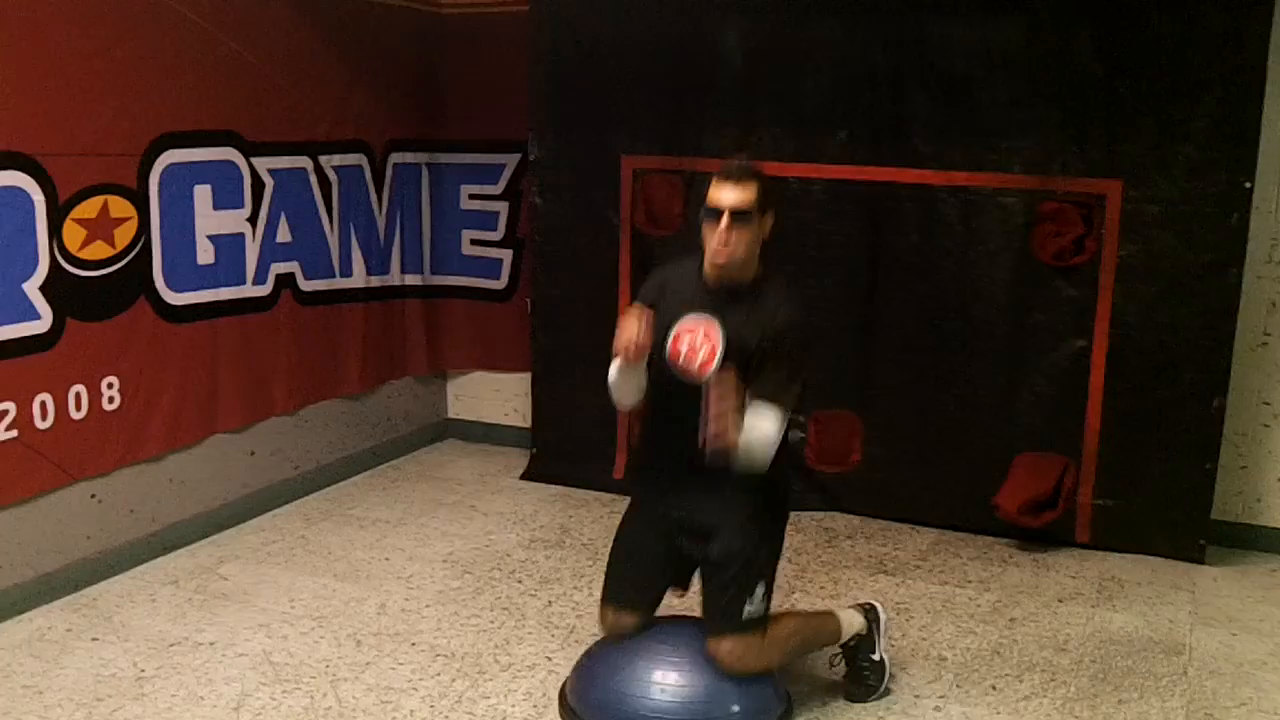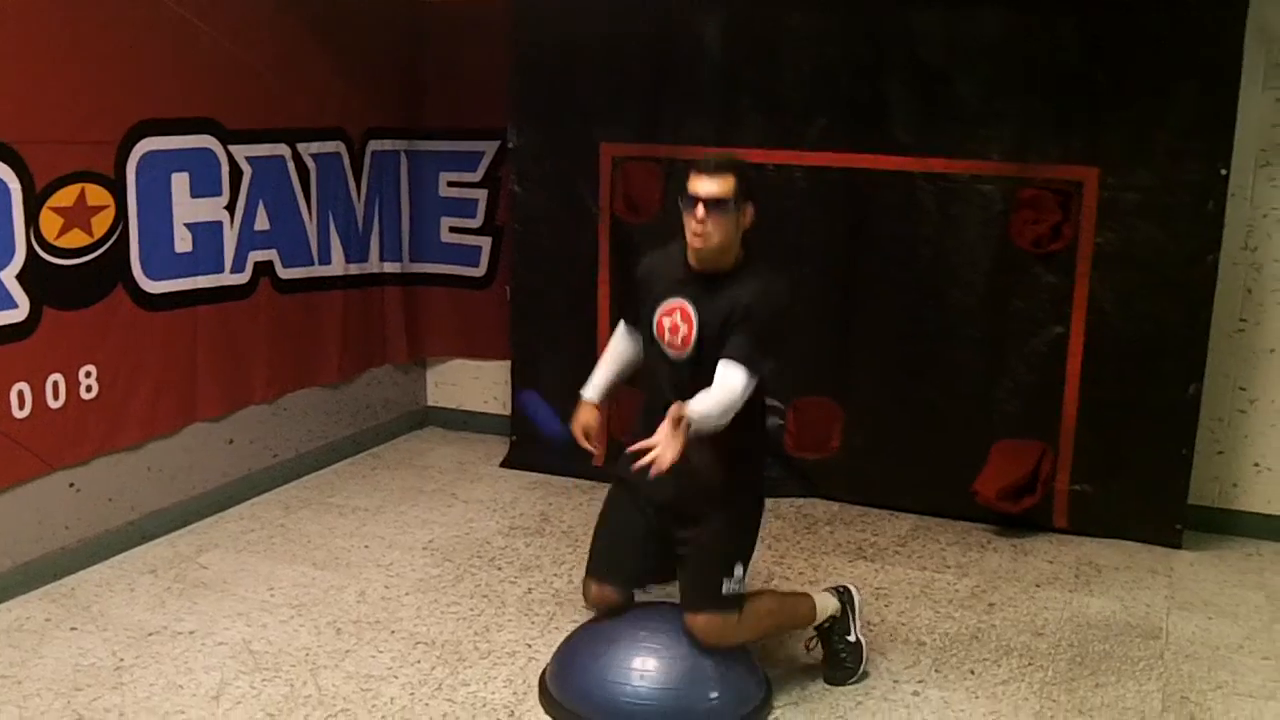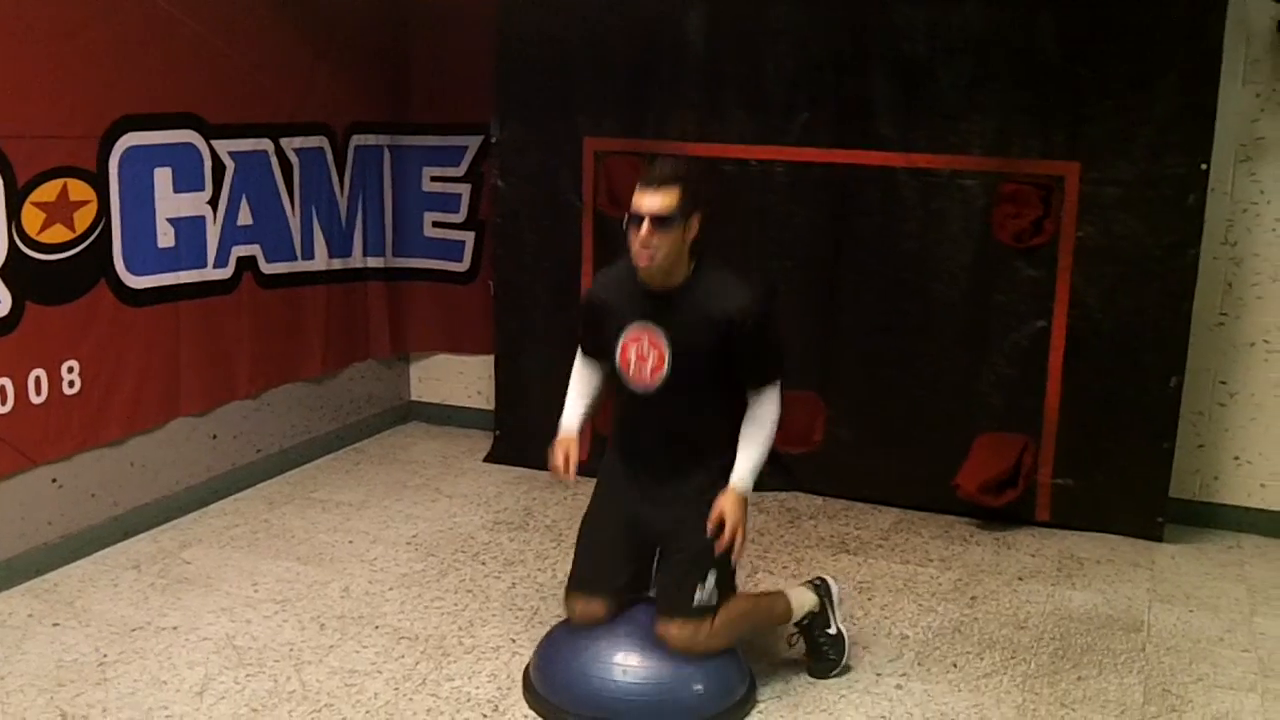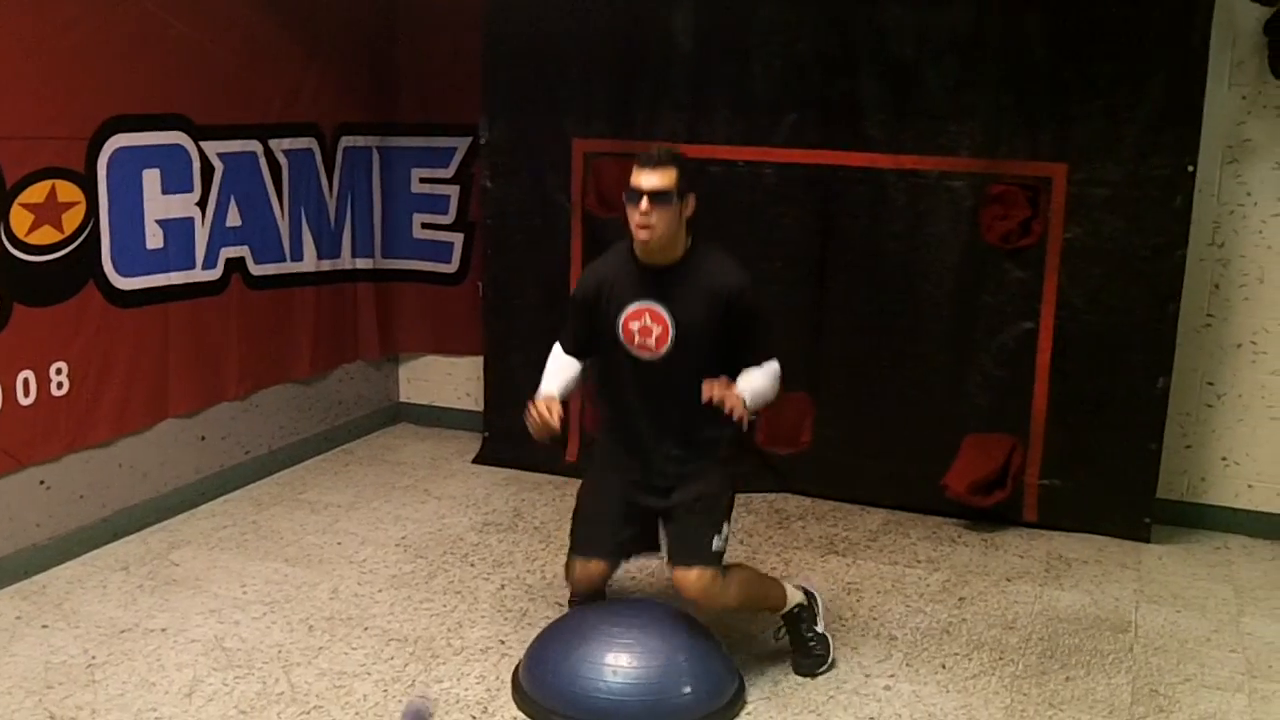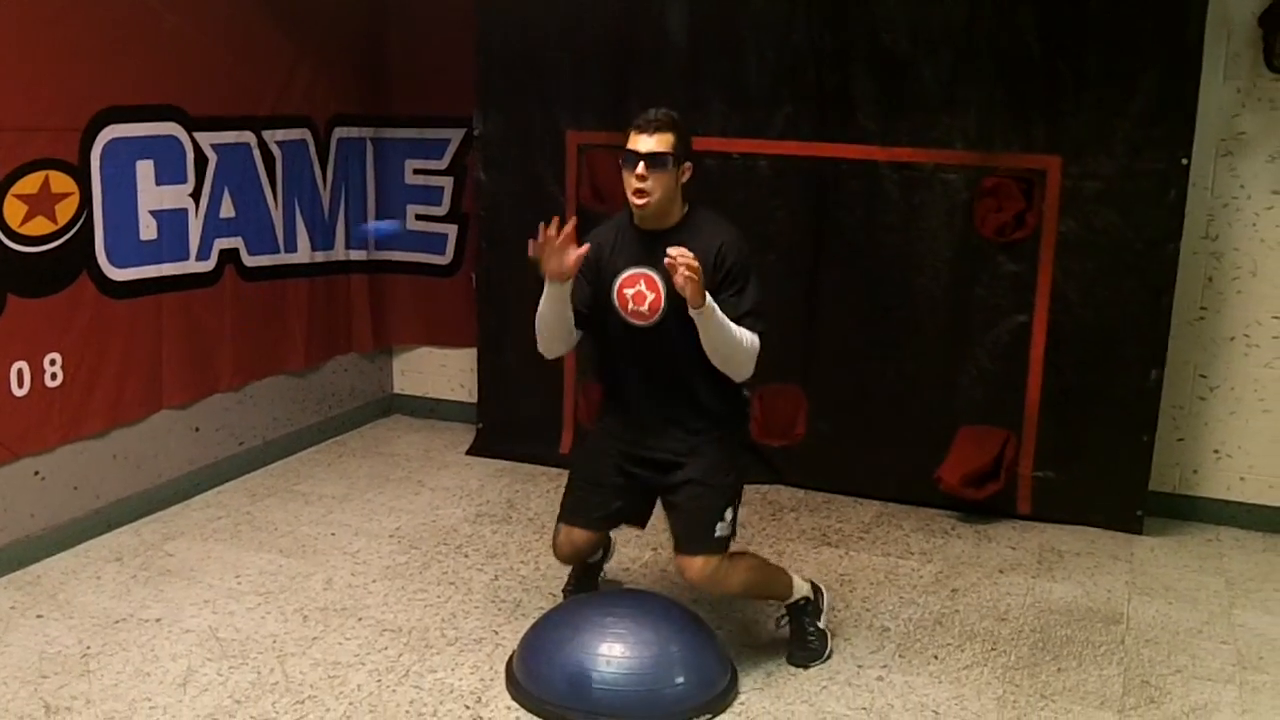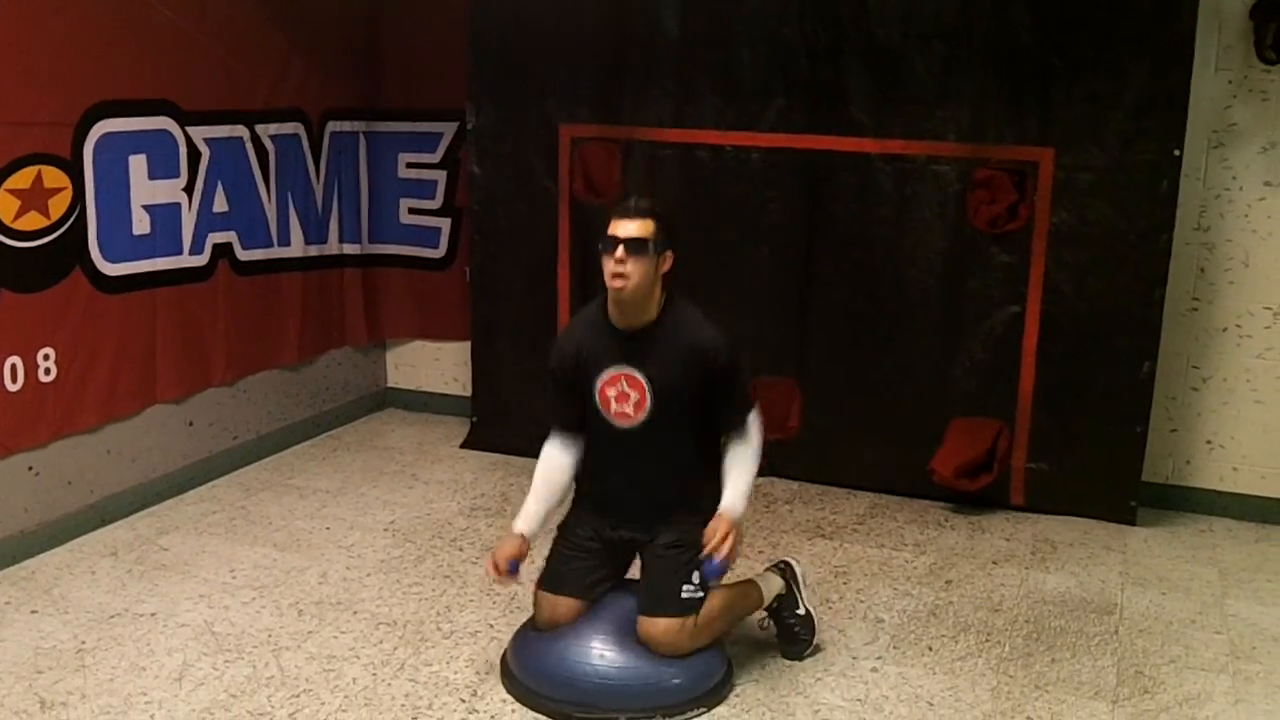
dt=0.4s
person 1, frame 1
left shoulder: (778, 317)
right shoulder: (664, 287)
left elbow: (766, 440)
right elbow: (625, 394)
left wrist: (736, 430)
right wrist: (629, 359)
left hip: (739, 499)
right hip: (660, 487)
left knee: (737, 653)
right knee: (617, 623)
left ankle: (855, 625)
right ankle: (666, 575)
person 1, frame 2
left shoulder: (755, 297)
right shoulder: (656, 269)
left elbow: (731, 389)
left wrist: (686, 419)
right wrist: (594, 396)
left hip: (722, 477)
right hip: (651, 465)
left knee: (712, 628)
right knee: (600, 595)
left ankle: (832, 607)
right ankle: (623, 597)
person 1, frame 3
left shoulder: (730, 308)
right shoulder: (605, 293)
left elbow: (765, 395)
left wrist: (738, 486)
right wrist: (568, 426)
left hip: (700, 487)
right hip: (627, 478)
left knee: (686, 637)
right knee: (584, 614)
left ankle: (809, 603)
right ankle: (636, 577)
person 1, frame 4
left shoulder: (722, 280)
right shoulder: (603, 276)
left elbow: (769, 371)
right elbow: (571, 350)
left wrist: (742, 393)
right wrist: (549, 393)
left hip: (698, 456)
right hip: (622, 451)
left knee: (698, 584)
right knee: (583, 575)
left ankle: (797, 604)
right ankle: (604, 583)
person 1, frame 5
left shoulder: (718, 245)
right shoulder: (602, 243)
left elbow: (742, 364)
right elbow: (553, 347)
left wrist: (699, 302)
right wrist: (556, 282)
left hip: (703, 432)
right hip: (623, 424)
left knee: (704, 571)
right knee: (570, 545)
left ankle: (802, 596)
right ankle: (595, 561)
person 1, frame 6
left shoulder: (698, 343)
right shoulder: (577, 340)
left elbow: (744, 426)
right elbow: (564, 440)
left wrist: (731, 510)
right wrist: (526, 529)
left hip: (681, 510)
right hip: (600, 507)
left knee: (665, 636)
right knee: (551, 614)
left ankle: (775, 586)
right ankle: (608, 578)
